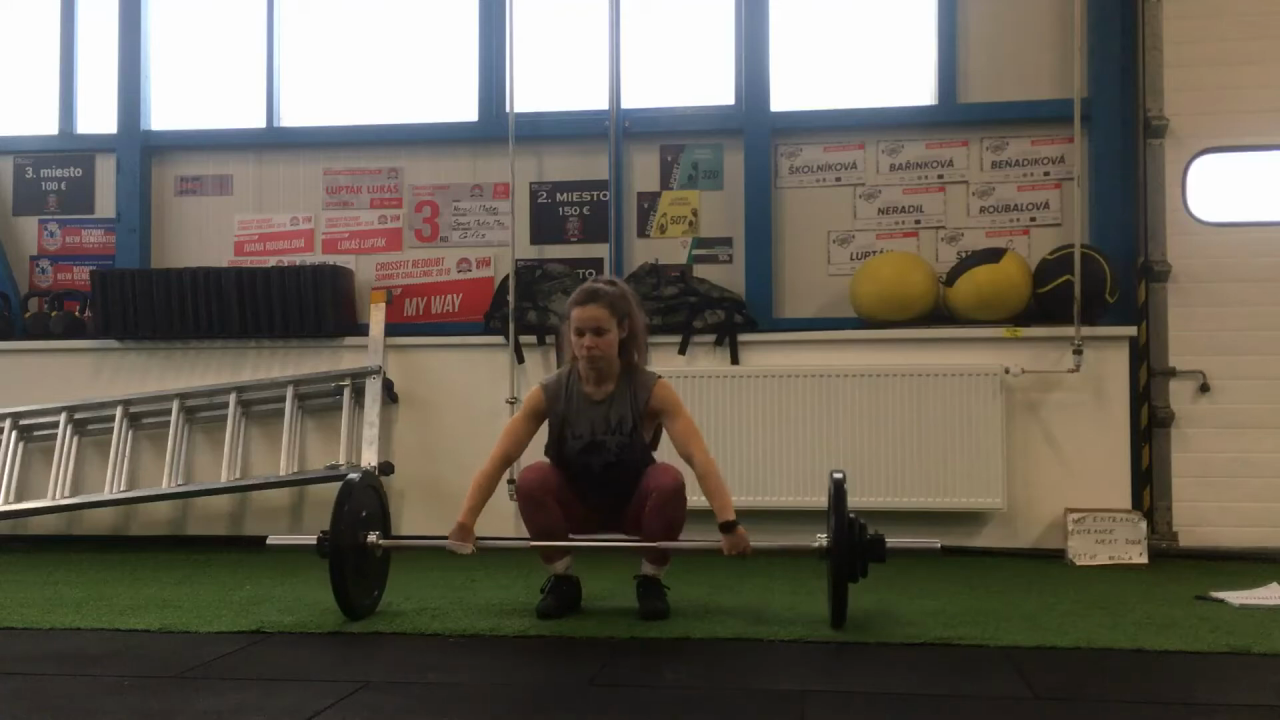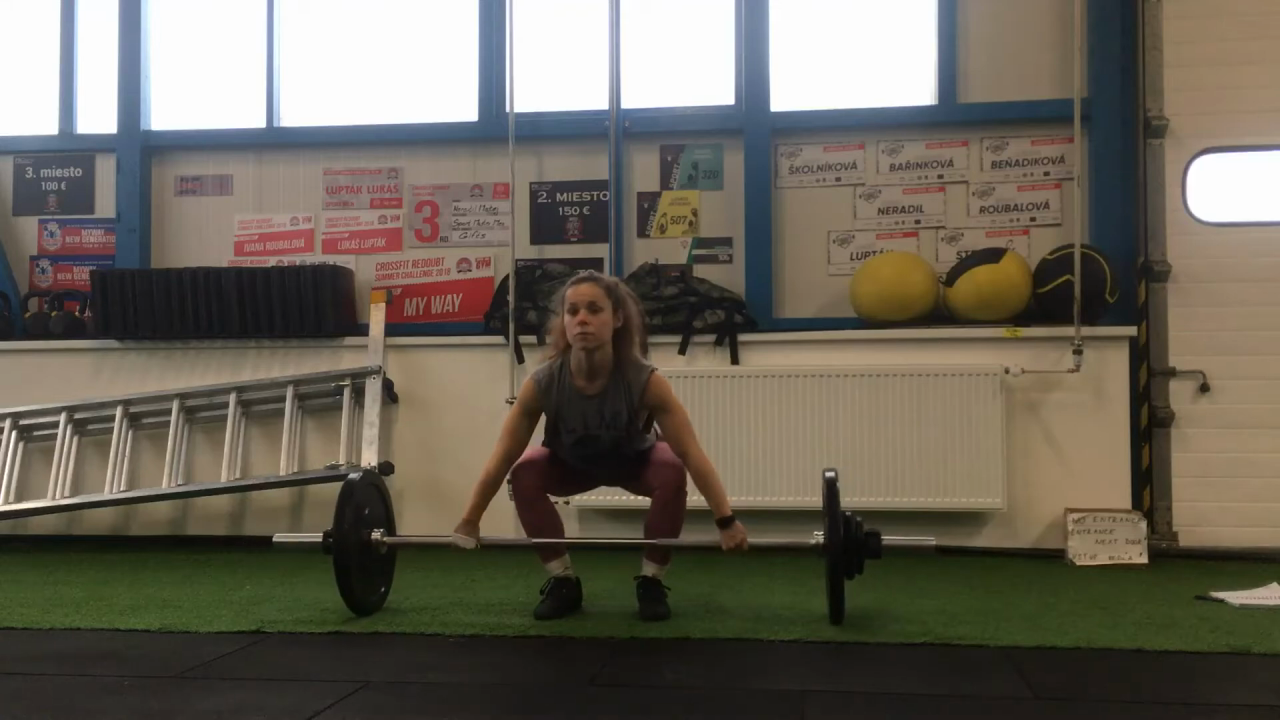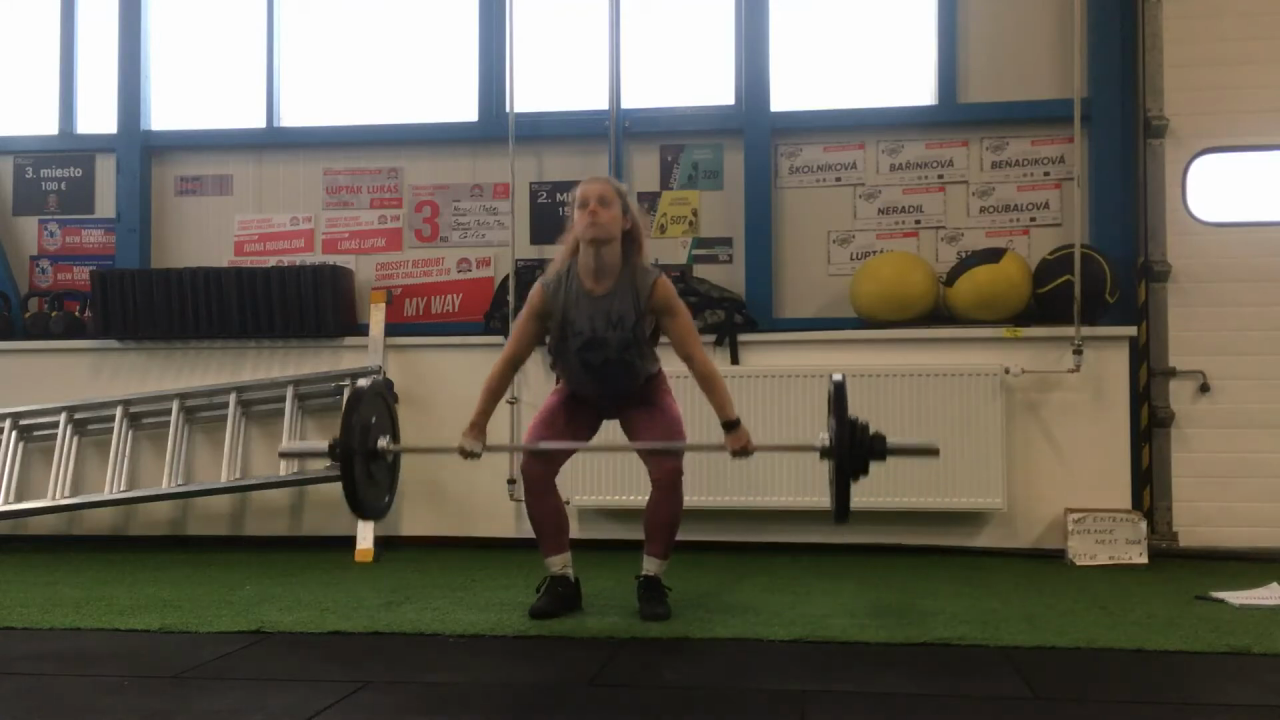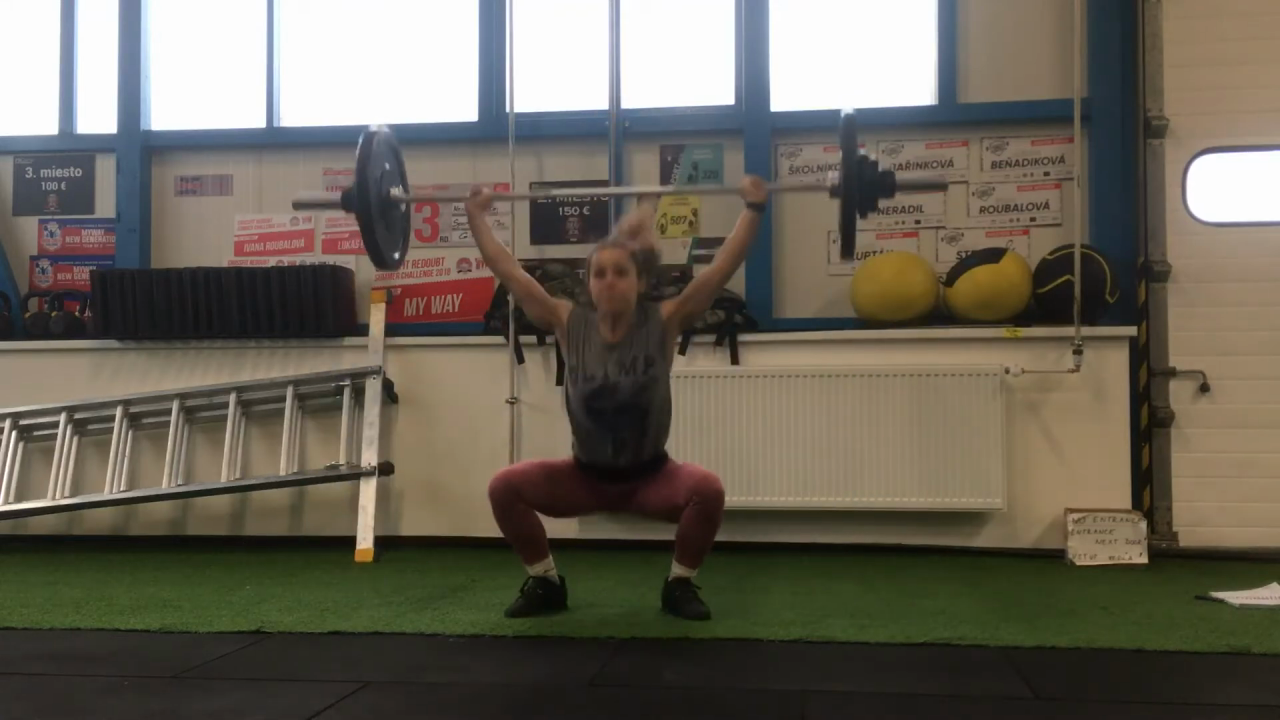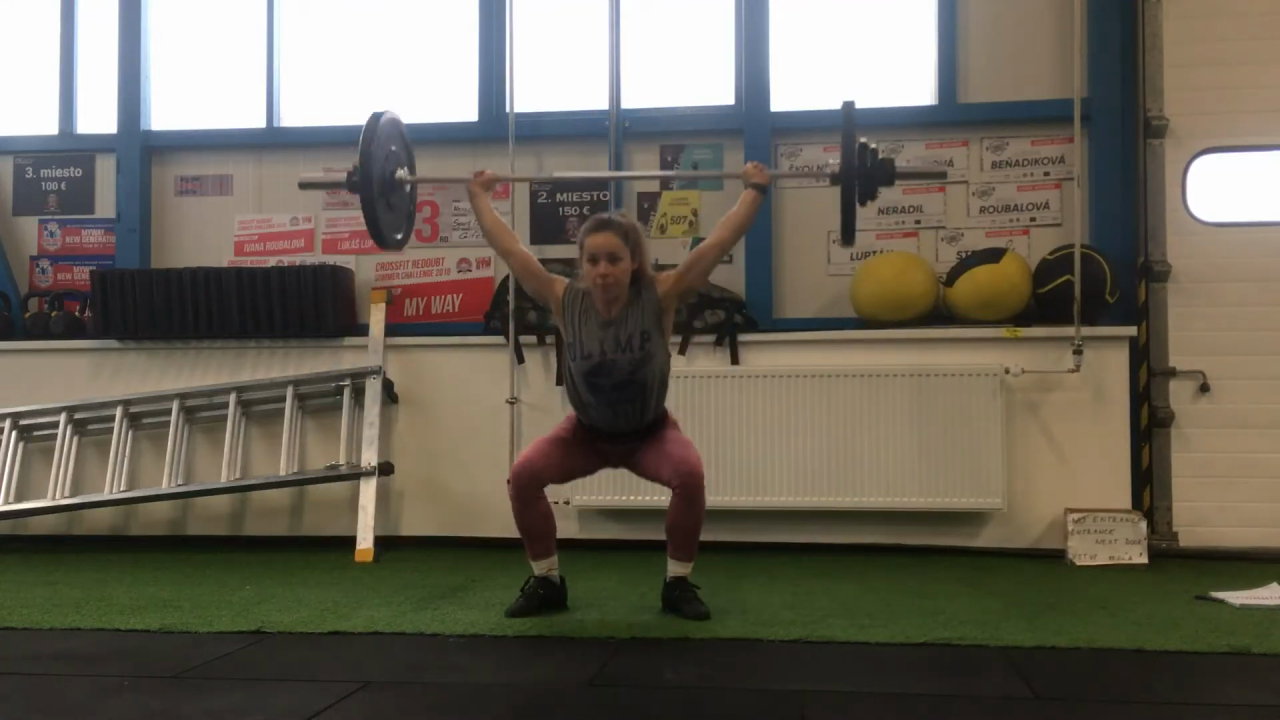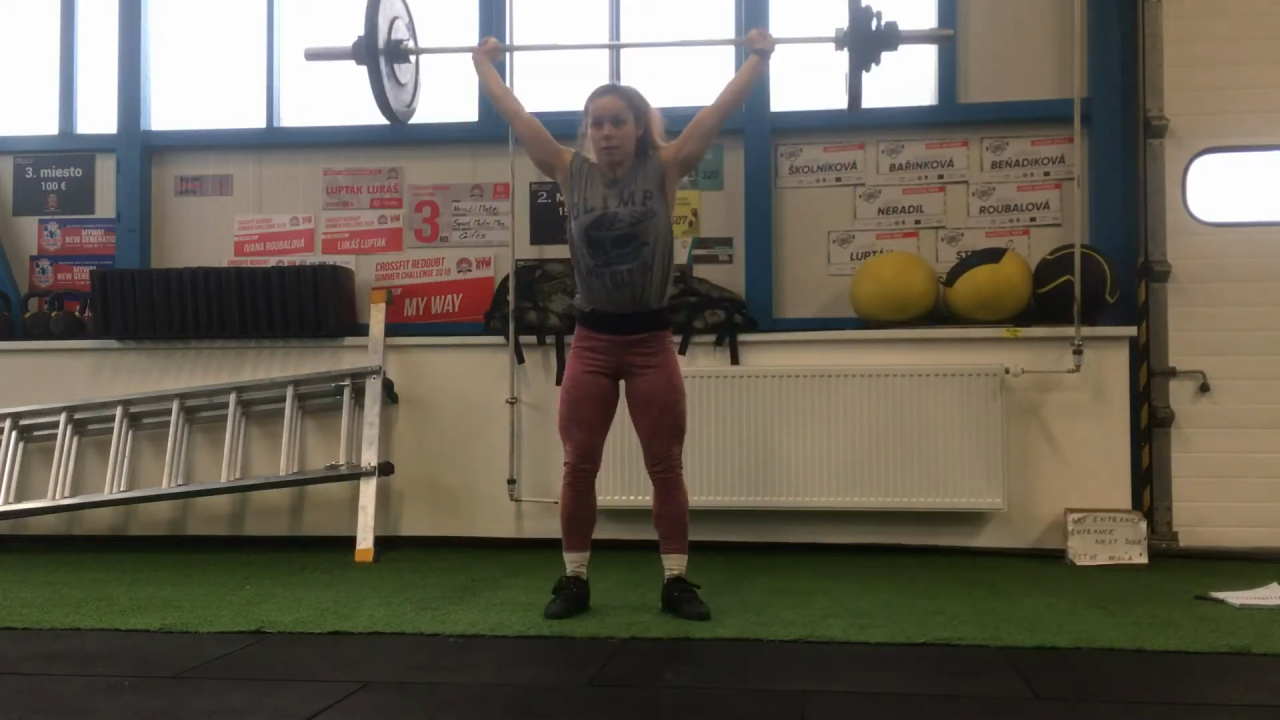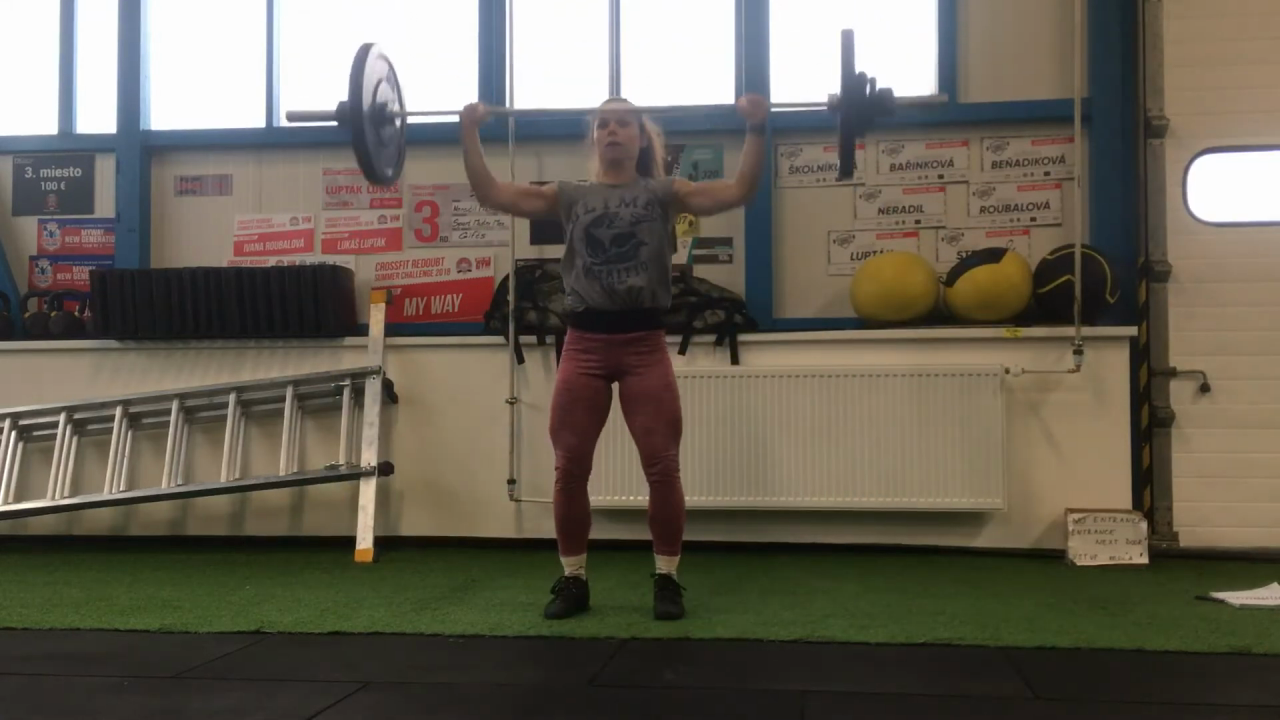
dt=0.7s
person 1, frame 1
left shoulder: (652, 390)
right shoulder: (549, 393)
left elbow: (697, 456)
right elbow: (501, 457)
left wrist: (728, 524)
right wrist: (465, 522)
left hip: (633, 505)
right hip: (577, 505)
left knee: (668, 482)
right knee: (530, 479)
left ankle: (651, 581)
right ankle: (563, 580)
person 1, frame 2
left shoulder: (645, 381)
right shoulder: (542, 383)
left elbow: (691, 454)
right elbow: (502, 458)
left wrist: (726, 521)
right wrist: (470, 521)
left hip: (635, 460)
right hip: (573, 463)
left knee: (671, 475)
right knee: (524, 475)
left ankle: (651, 582)
right ankle: (562, 581)
person 1, frame 3
left shoulder: (651, 285)
right shoulder: (551, 288)
left elbow: (697, 358)
right elbow: (510, 358)
left wrist: (732, 425)
right wrist: (476, 426)
left hip: (641, 391)
right hip: (578, 392)
left knee: (669, 469)
right knee: (534, 464)
left ankle: (651, 580)
right ankle: (560, 579)
person 1, frame 4
left shoulder: (663, 325)
right shoulder: (569, 326)
left elbow: (721, 269)
right elbow: (509, 272)
left wrist: (753, 208)
right wrist: (477, 216)
left hip: (648, 476)
right hip: (586, 476)
left knee: (708, 491)
right knee: (505, 488)
left ankle: (679, 584)
right ankle: (545, 581)
person 1, frame 5
left shoulder: (659, 298)
right shoulder: (564, 301)
left elbow: (717, 244)
right elbow: (509, 247)
left wrist: (754, 189)
right wrist: (478, 194)
left hip: (649, 433)
right hip: (586, 433)
left knee: (689, 473)
right knee: (523, 474)
left ankle: (678, 583)
right ankle: (547, 581)
person 1, frame 6
left shoulder: (663, 171)
right shoulder: (571, 173)
left elbow: (717, 112)
right elbow: (517, 117)
left wrist: (757, 56)
right wrist: (483, 62)
left hip: (649, 339)
right hip: (591, 339)
left knee: (665, 467)
right knee: (578, 466)
left ankle: (676, 583)
right ankle: (574, 580)
person 1, frame 7
left shoulder: (664, 193)
right shoulder: (569, 196)
left elbow: (739, 191)
right elbow: (491, 194)
left wrist: (755, 128)
right wrist: (470, 131)
left hip: (644, 342)
right hip: (584, 342)
left knee: (663, 468)
right knee: (569, 468)
left ankle: (667, 580)
right ankle: (572, 581)
